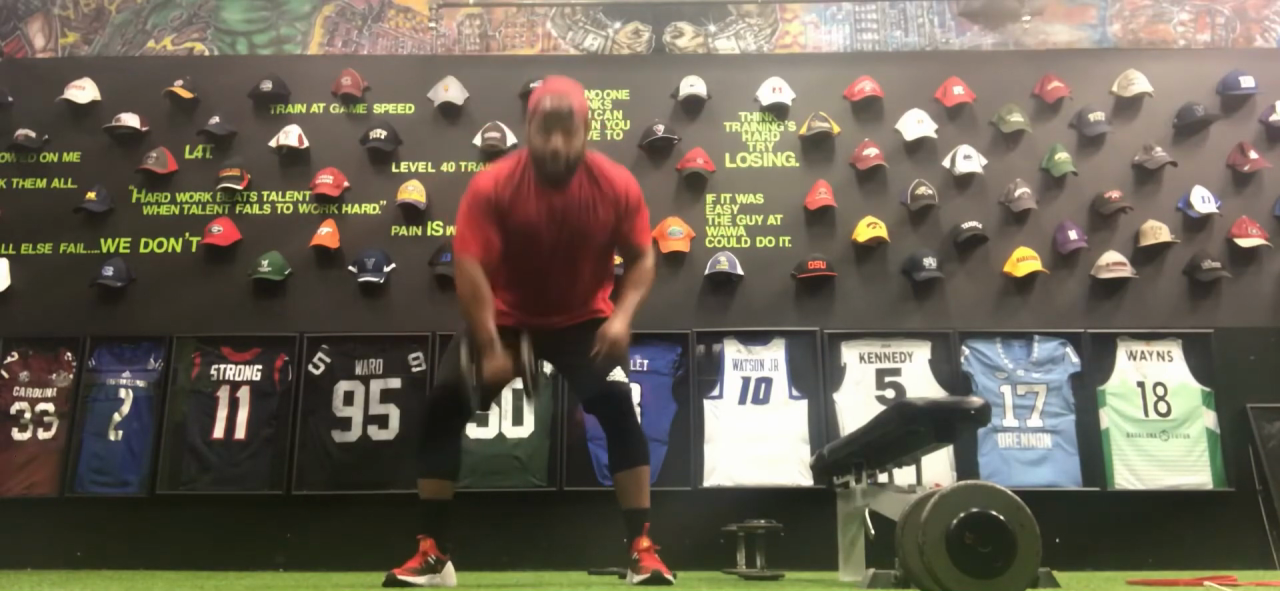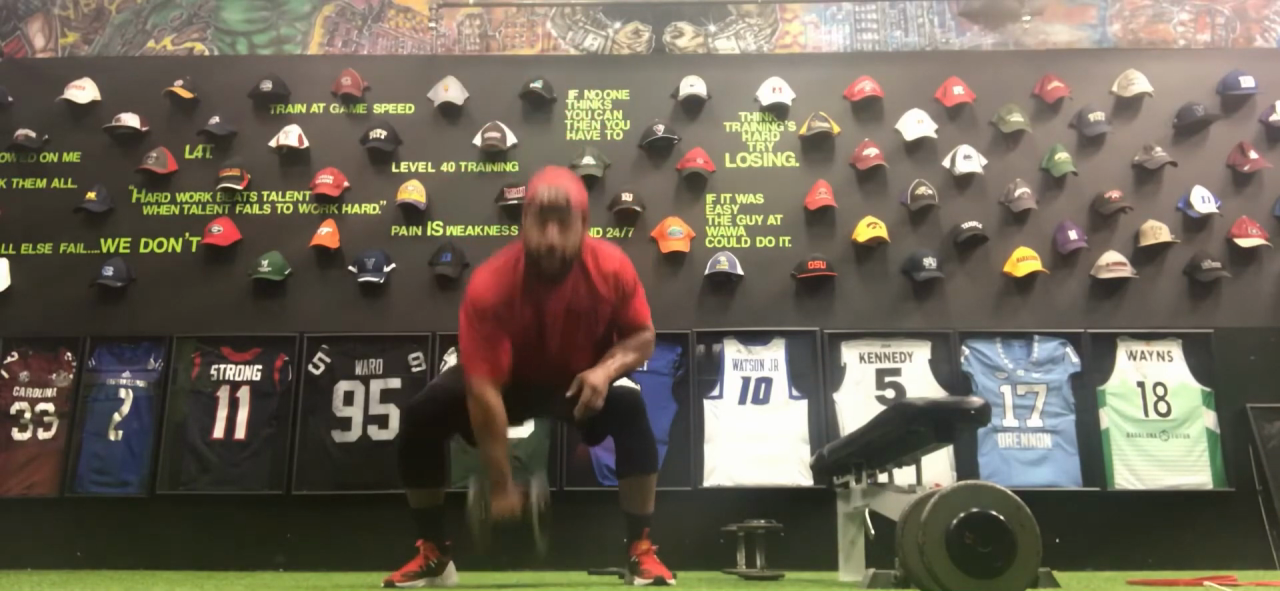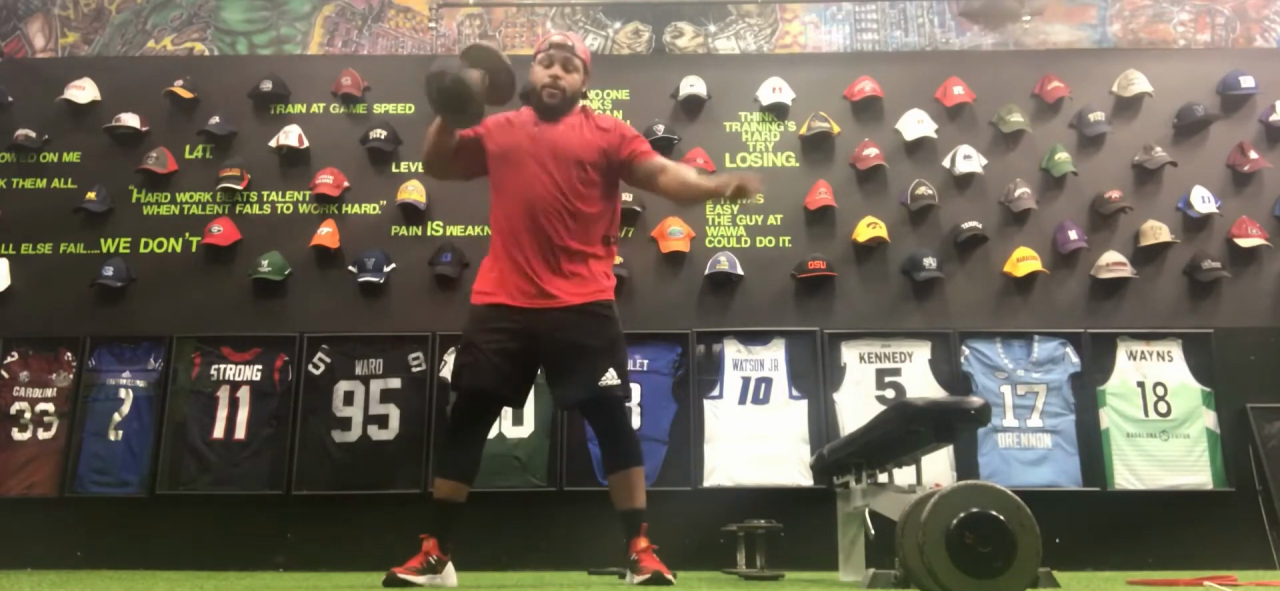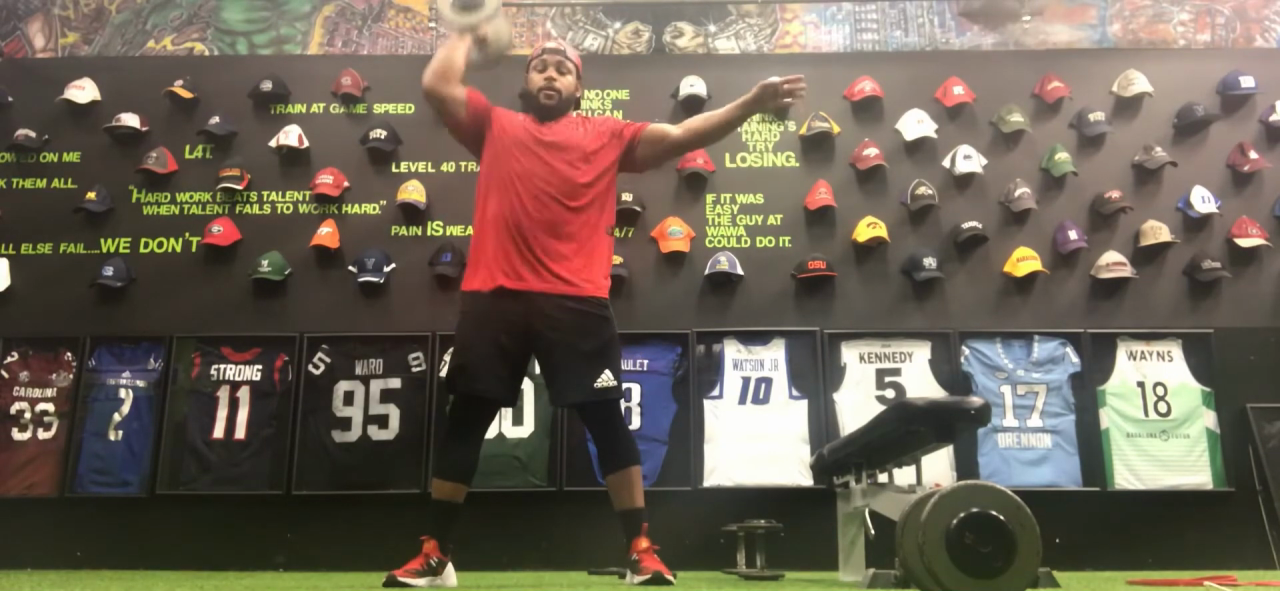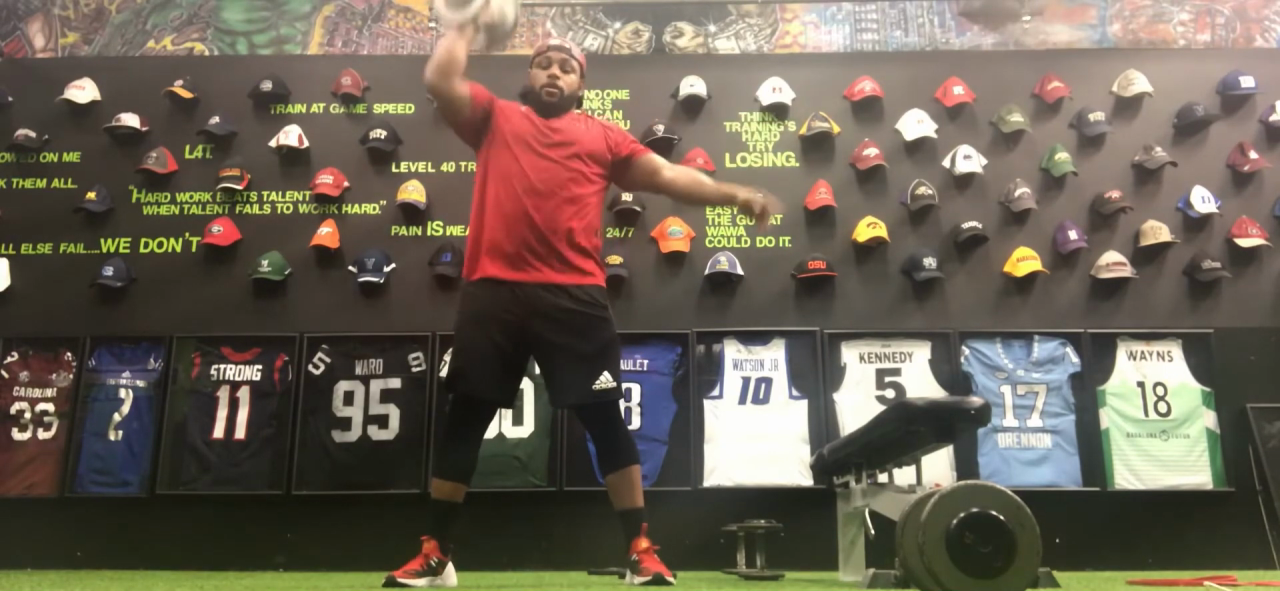
dt=0.5s
person 1, frame 1
left shoulder: (617, 184)
right shoulder: (492, 186)
left elbow: (641, 257)
right elbow: (470, 268)
left wrist: (622, 318)
right wrist: (489, 350)
left hip: (582, 319)
right hip: (503, 318)
left knee: (618, 408)
right knee: (443, 407)
left ankle: (642, 549)
person 1, frame 2
left shoulder: (613, 270)
right shoulder: (491, 288)
left elbow: (642, 335)
right elbow: (484, 395)
left wrist: (605, 367)
right wrist: (501, 485)
left hip: (580, 376)
right hip: (507, 381)
left knee: (630, 411)
right knee: (421, 416)
left ankle: (642, 553)
right ankle: (432, 555)
person 1, frame 3
left shoulder: (607, 132)
right shoulder: (501, 128)
left elbow: (663, 174)
right elbow: (440, 166)
left wrist: (716, 184)
right wrist: (448, 113)
left hip: (584, 302)
right hip: (503, 300)
left knee: (610, 418)
right knee: (468, 417)
person 1, frame 4
left shoulder: (607, 135)
right shoulder: (494, 126)
left elbow: (679, 133)
right elbow: (437, 84)
left wrist: (751, 101)
right wrist: (466, 36)
left hip: (575, 299)
right hip: (494, 294)
left knee: (607, 419)
right knee: (465, 418)
person 1, frame 5
left shoulder: (602, 136)
right shoulder: (496, 118)
left elbow: (665, 174)
right elbow: (439, 80)
left wrist: (734, 194)
right wrist: (465, 26)
left hip: (574, 293)
right hip: (494, 289)
left knee: (604, 417)
right knee: (464, 416)
